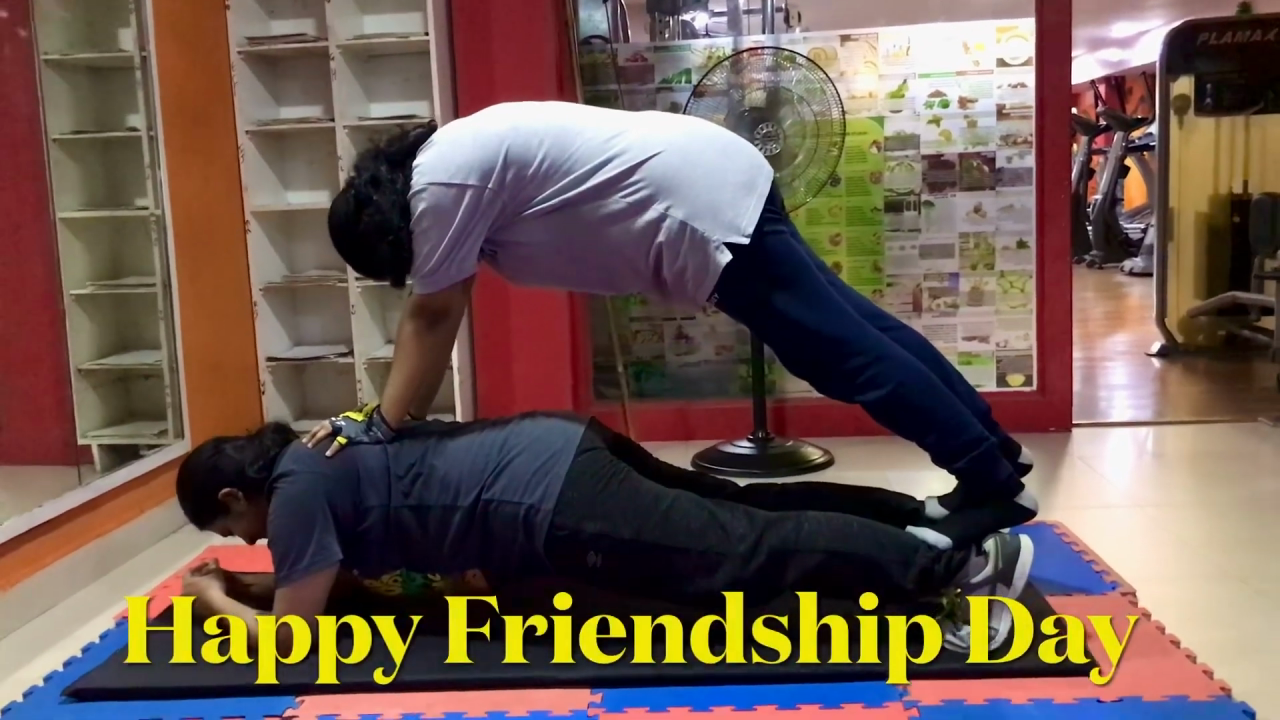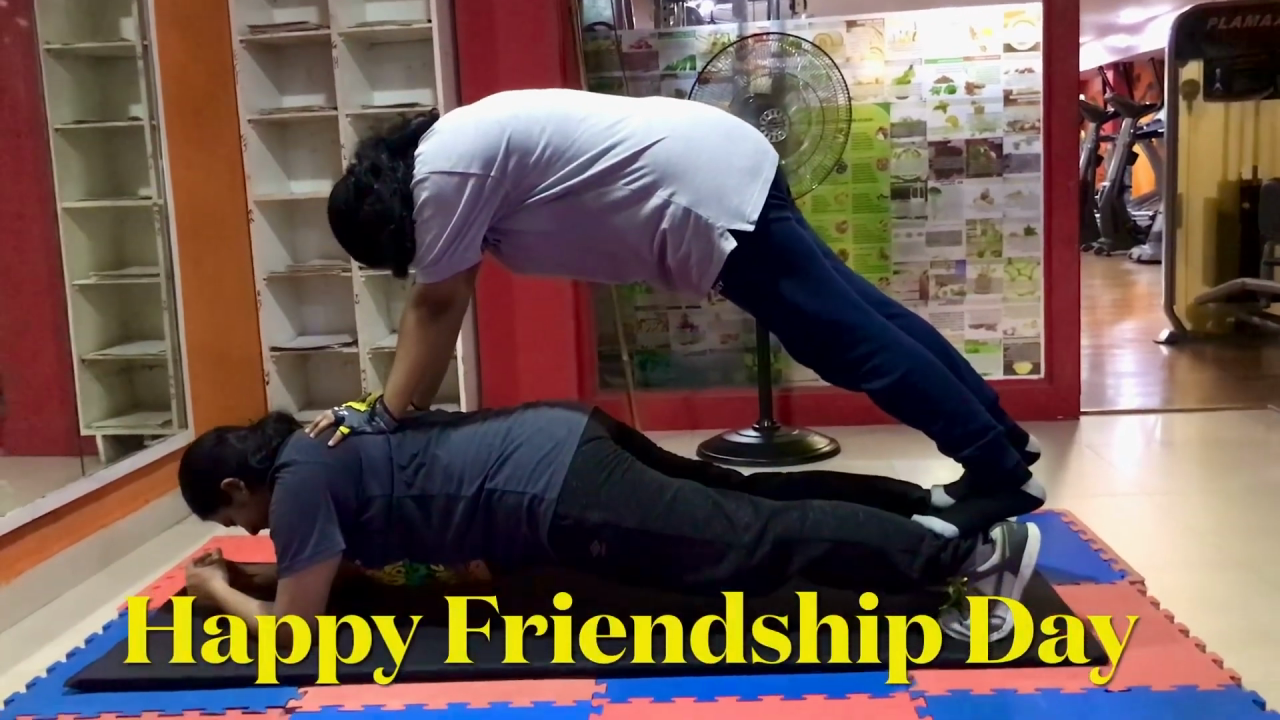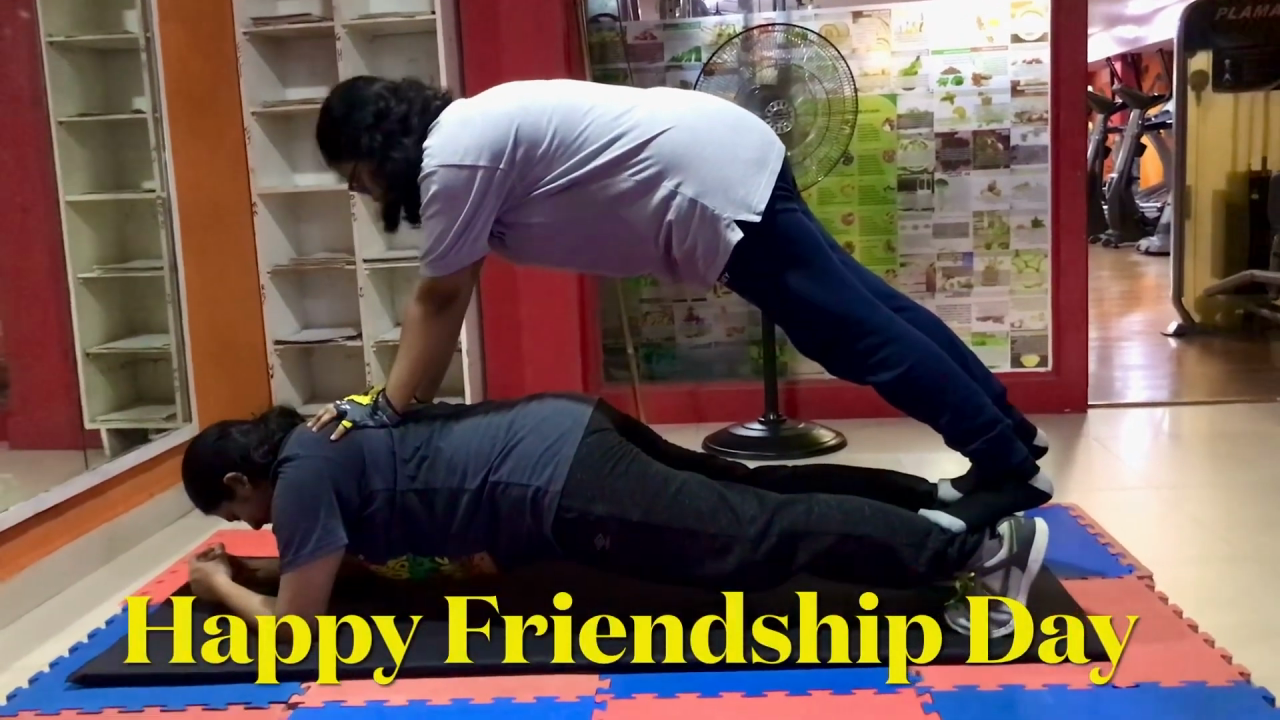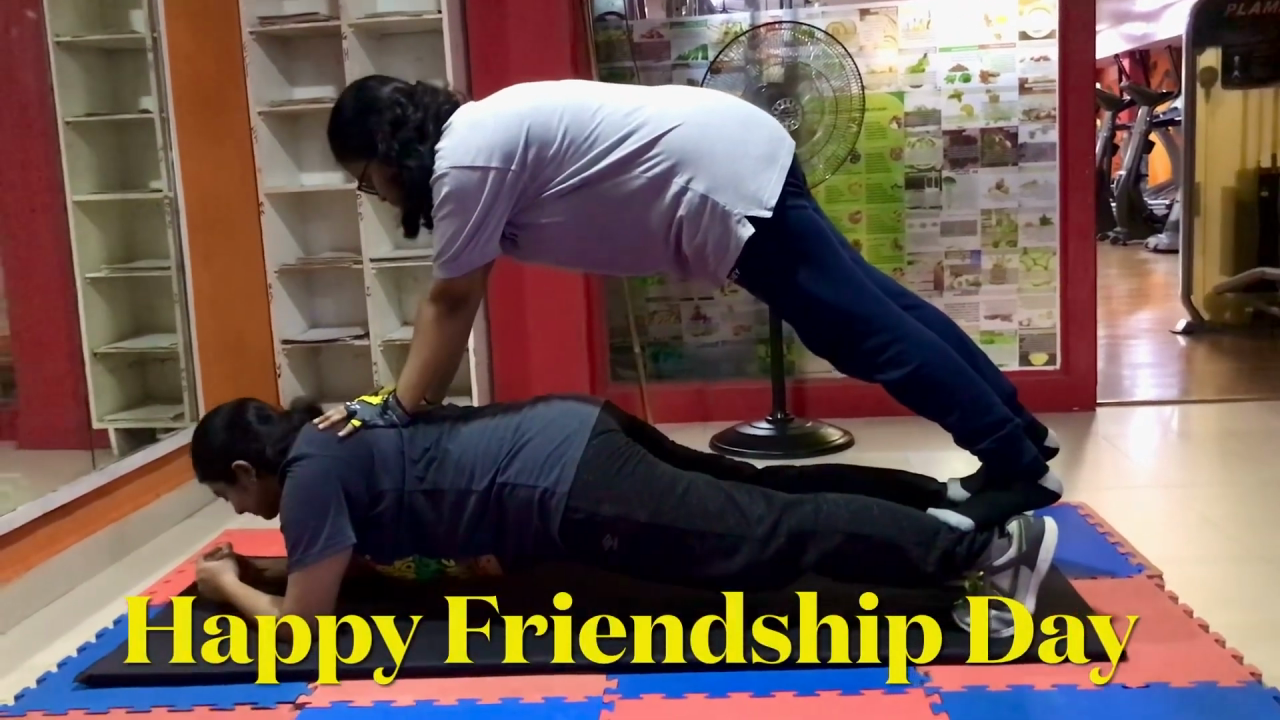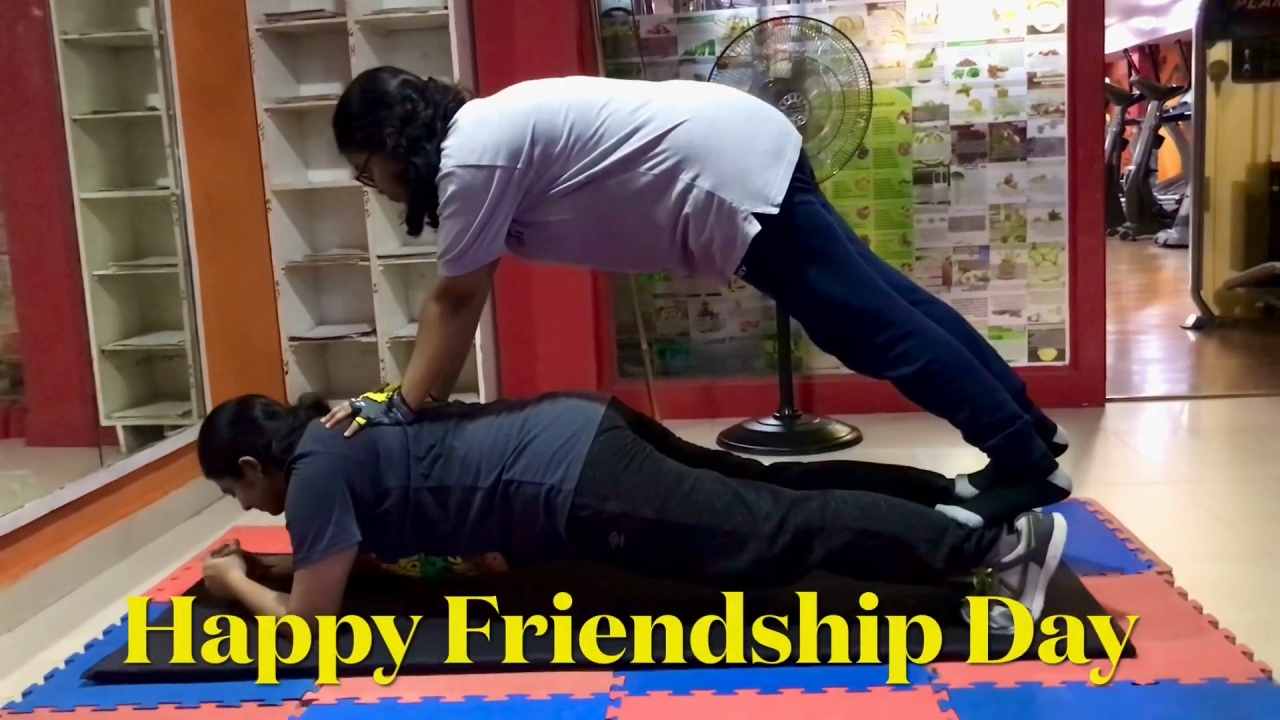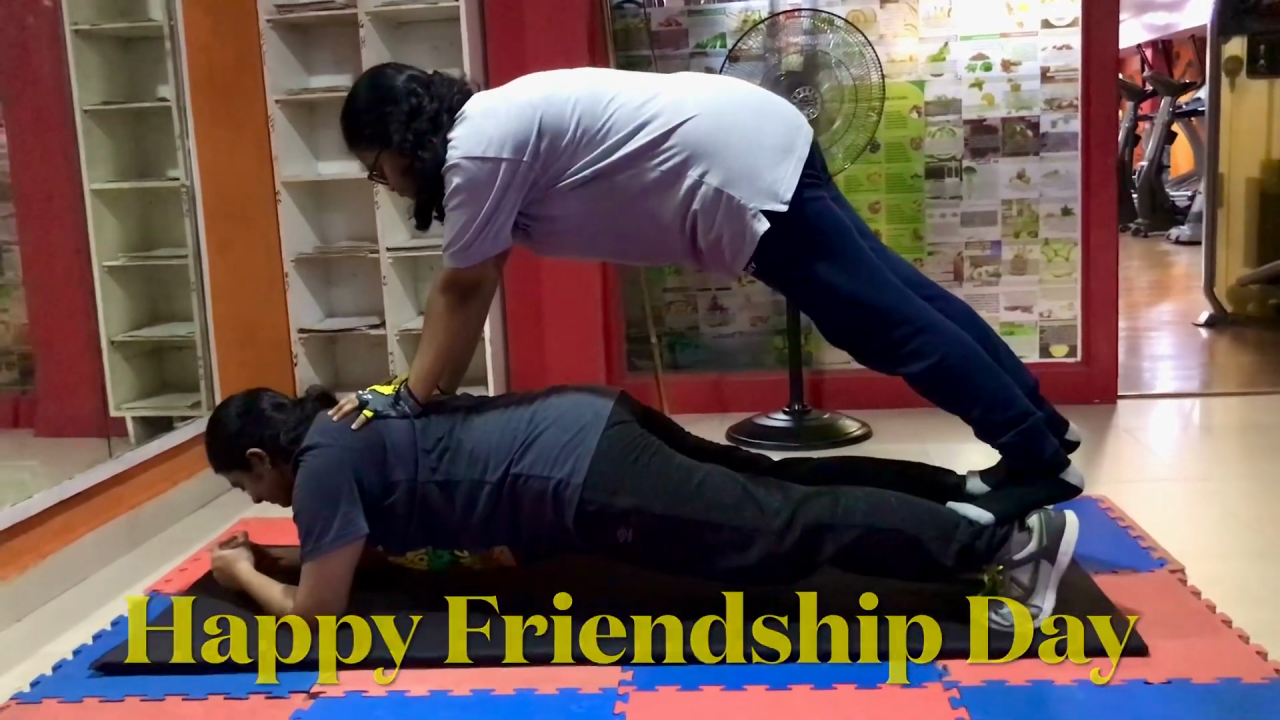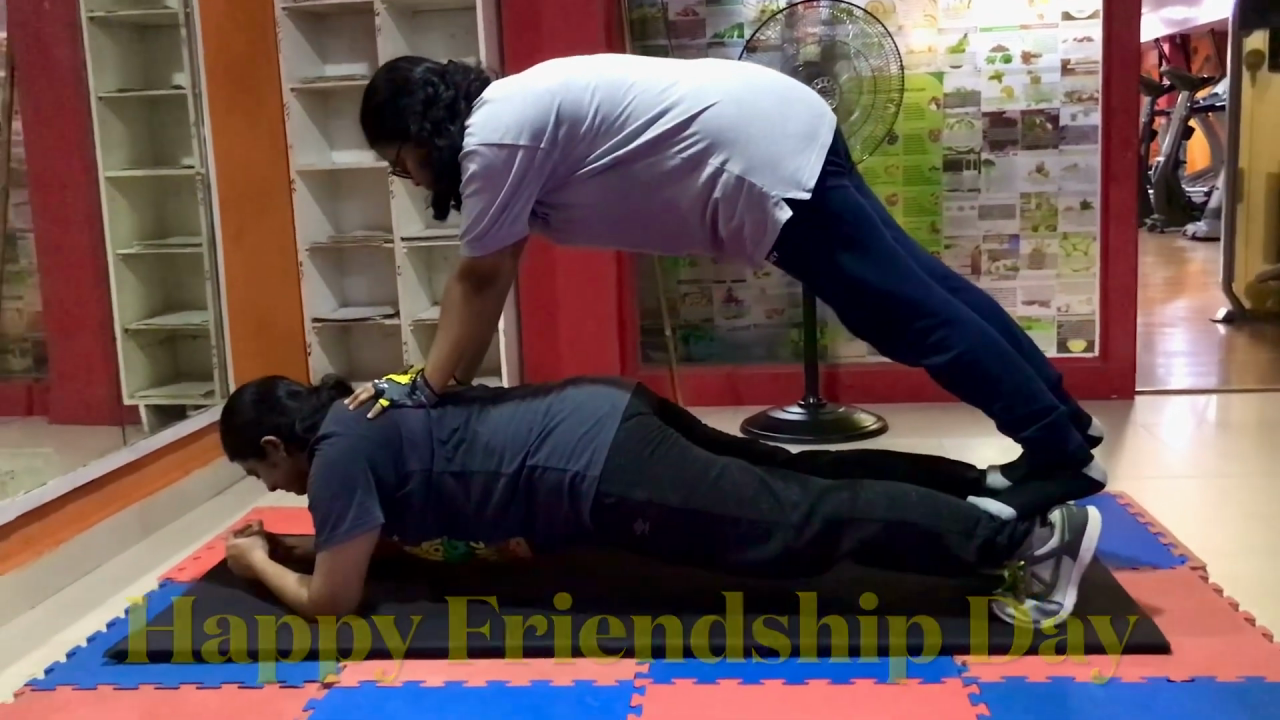
dt=0.4s
person 1, frame 1
left shoulder: (297, 491)
right shoulder: (318, 456)
left elbow: (292, 636)
right elbow: (334, 570)
left wrist: (216, 600)
right wrist: (273, 578)
left hip: (551, 505)
right hip: (553, 450)
left knee: (751, 555)
right knee: (743, 513)
left ankle: (964, 562)
right ankle: (928, 522)
person 1, frame 2
left shoulder: (298, 481)
right shoulder: (318, 447)
left elbow: (294, 627)
right elbow: (332, 562)
left wrist: (218, 592)
right wrist: (273, 567)
left hip: (555, 494)
right hip: (558, 440)
left knee: (756, 545)
right knee: (748, 505)
left ankle: (972, 551)
right ankle: (937, 508)
person 1, frame 3
left shoulder: (302, 475)
right shoulder: (322, 441)
left elbow: (298, 621)
left wrist: (222, 585)
right wrist: (277, 560)
left hip: (561, 487)
right hip: (562, 432)
left knee: (765, 538)
right knee: (755, 498)
left ankle: (980, 546)
right ankle: (941, 504)
person 1, frame 4
left shoulder: (310, 473)
right shoulder: (330, 437)
left elbow: (304, 622)
right elbow: (343, 554)
left wrist: (228, 585)
right wrist: (288, 557)
left hip: (570, 490)
right hip: (570, 435)
left knee: (772, 538)
right knee: (763, 499)
left ankle: (990, 546)
right ankle: (949, 504)
person 1, frame 5
left shoulder: (316, 470)
right shoulder: (334, 434)
left elbow: (310, 619)
right elbow: (351, 548)
left wrist: (236, 583)
right wrist: (280, 555)
left hip: (576, 487)
right hip: (577, 432)
left knee: (781, 534)
right knee: (771, 494)
left ankle: (999, 541)
right ankle: (959, 500)
person 1, frame 6
left shoulder: (324, 463)
right shoulder: (344, 425)
left elbow: (319, 611)
right elbow: (361, 537)
left wrist: (245, 574)
right wrist: (292, 548)
left hip: (585, 481)
right hip: (585, 425)
left knee: (788, 532)
right knee: (781, 492)
left ankle: (1009, 540)
right ankle: (972, 497)
person 1, frame 7
left shoulder: (340, 452)
right shoulder: (359, 413)
left elbow: (333, 599)
right elbow: (378, 527)
left wrist: (259, 562)
right wrist: (306, 536)
left hip: (600, 473)
right hip: (602, 416)
left knee: (806, 525)
right knee: (798, 485)
left ankle: (1032, 534)
right ankle: (992, 490)
person 2, frame 1
left shoulder: (440, 180)
right shoulder: (459, 159)
left elbow: (431, 317)
right elbow: (437, 314)
left wrist: (380, 430)
right wrist: (386, 421)
left hip: (702, 206)
right hip: (717, 179)
left knee: (849, 355)
right knee: (855, 331)
left ankle: (995, 483)
right ankle: (996, 453)
person 2, frame 2
left shoulder: (443, 168)
right shoulder: (460, 149)
left elbow: (435, 308)
right elbow: (440, 304)
left wrist: (383, 421)
right wrist: (391, 411)
left hip: (706, 192)
right hip: (722, 163)
left knee: (854, 342)
right knee: (859, 317)
left ankle: (1000, 472)
right ankle: (1002, 442)
person 2, frame 3
left shoulder: (452, 156)
right shoulder: (466, 131)
left elbow: (440, 300)
right elbow: (443, 298)
left wrist: (385, 413)
right wrist: (390, 406)
left hip: (713, 185)
right hip: (726, 156)
left knee: (861, 335)
right knee: (868, 311)
left ankle: (1009, 466)
right ankle: (1009, 434)
person 2, frame 4
left shoulder: (464, 157)
right shoulder: (475, 135)
left elbow: (451, 303)
right elbow: (454, 301)
left wrist: (394, 414)
right wrist: (402, 407)
left hip: (725, 180)
right hip: (737, 153)
left knee: (869, 333)
right knee: (875, 309)
left ankle: (1017, 465)
right ankle: (1019, 433)
person 2, frame 5
left shoulder: (471, 156)
right shoulder: (482, 132)
left elbow: (456, 301)
right elbow: (459, 298)
left wrist: (401, 411)
right wrist: (408, 404)
left hip: (731, 175)
right hip: (744, 146)
left knee: (878, 329)
right knee: (884, 304)
left ankle: (1027, 462)
right ankle: (1028, 431)
person 2, frame 6
left shoulder: (477, 147)
right shoulder: (490, 123)
left elbow: (463, 292)
right elbow: (469, 289)
left wrist: (408, 403)
right wrist: (418, 396)
left hip: (742, 171)
right hip: (760, 139)
left knee: (890, 322)
right knee: (898, 298)
left ankle: (1040, 458)
right ankle: (1040, 427)
person 2, frame 7
left shoulder: (493, 135)
right shoulder: (512, 111)
left elbow: (480, 281)
right elbow: (488, 277)
left wrist: (426, 395)
right wrist: (437, 387)
left hip: (763, 156)
right hip: (780, 124)
left knee: (913, 314)
right knee: (921, 289)
left ankle: (1062, 452)
right ankle: (1062, 422)
